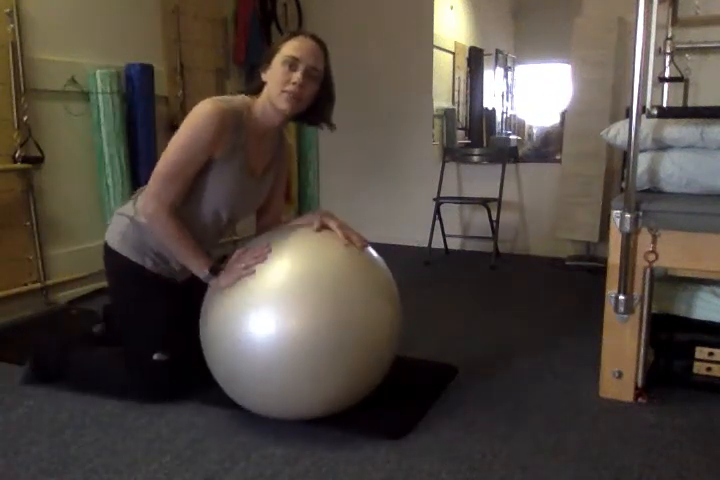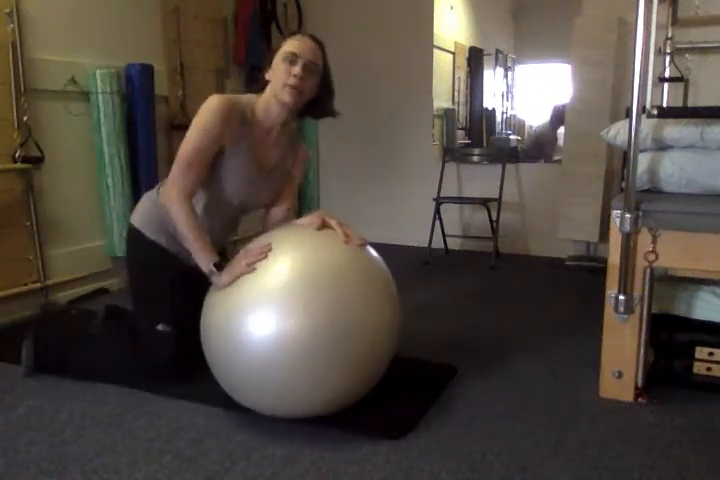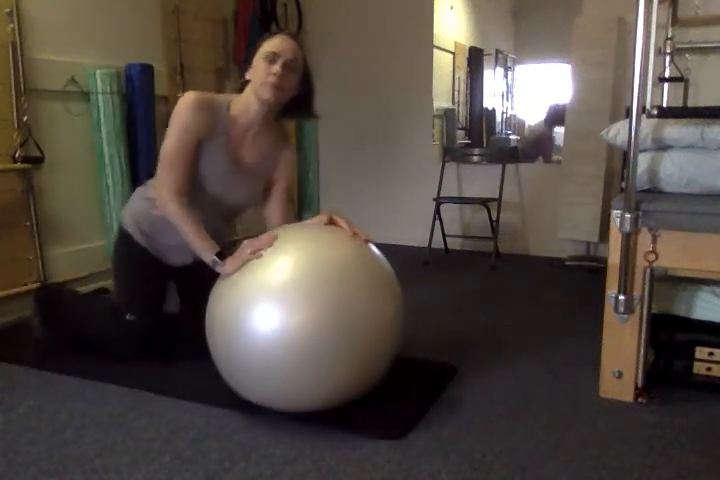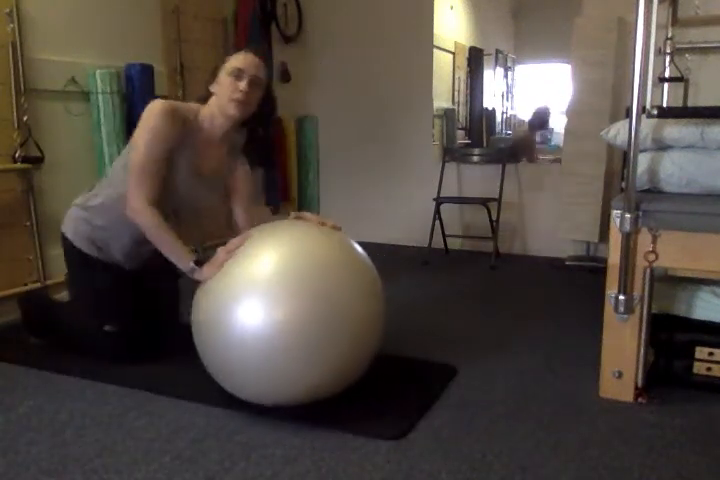
dt=0.4s
person 1, frame 1
left shoulder: (280, 150)
right shoulder: (217, 115)
left elbow: (267, 230)
right elbow: (154, 206)
left wrist: (313, 220)
right wrist: (214, 273)
left hip: (187, 257)
right hip: (141, 252)
left knee: (207, 356)
right knee: (164, 381)
left ankle: (120, 327)
right ankle: (53, 358)
person 1, frame 2
left shoulder: (296, 152)
right shoulder: (224, 110)
left elbow: (274, 225)
right elbow: (175, 195)
left wrist: (310, 222)
right wrist: (218, 269)
left hip: (208, 247)
right hip: (160, 236)
left knee: (206, 344)
right knee: (167, 362)
left ankle: (112, 323)
right ankle: (52, 349)
person 1, frame 3
left shoulder: (282, 153)
right shoulder: (198, 107)
left elbow: (275, 231)
right elbow: (167, 195)
left wrist: (314, 224)
right wrist: (220, 260)
left hip: (208, 247)
right hip: (147, 235)
left knee: (206, 339)
right knee: (134, 340)
right ankle: (55, 303)
person 1, frame 4
left shoulder: (236, 164)
right shoulder: (165, 115)
left elbow: (249, 235)
right elbow: (137, 205)
right wrist: (197, 267)
left hip: (148, 249)
right hip: (93, 240)
left knee: (160, 335)
right knee: (121, 346)
right ankle: (40, 310)
